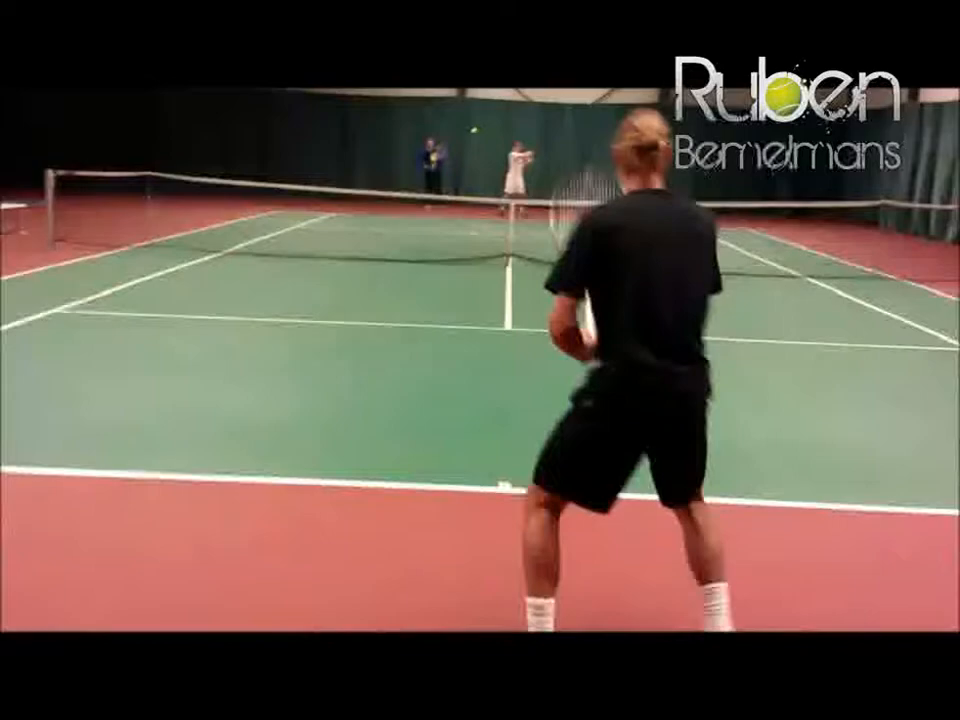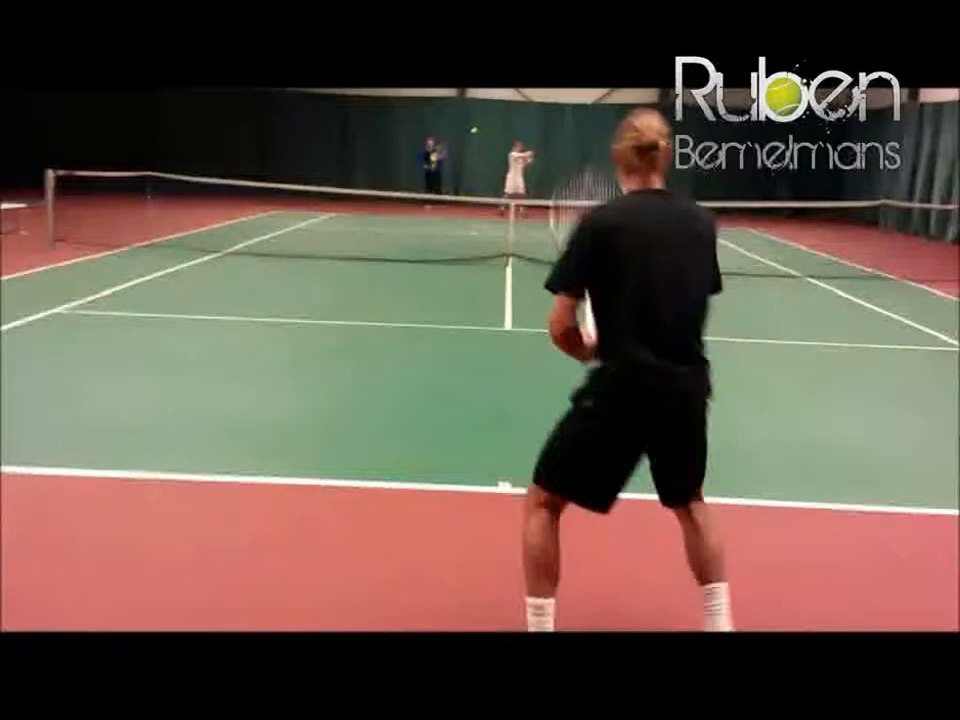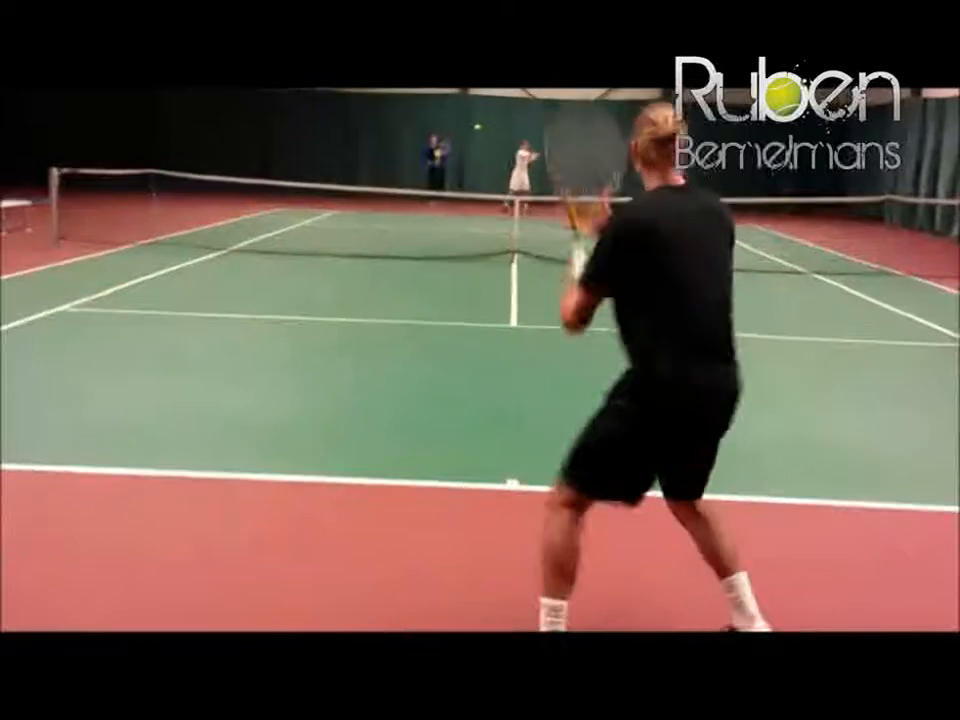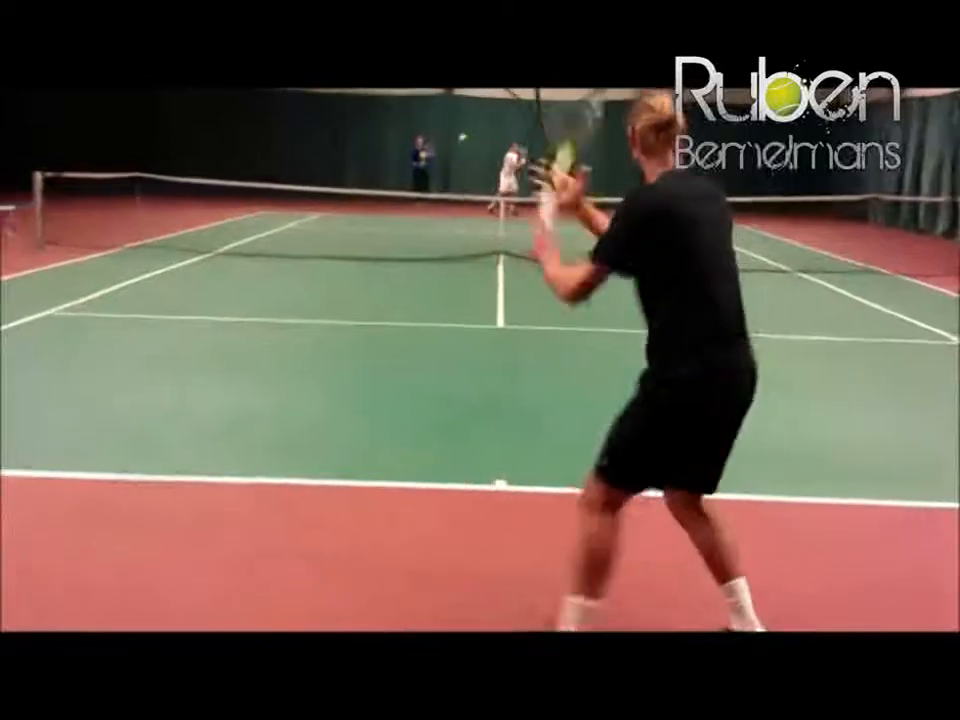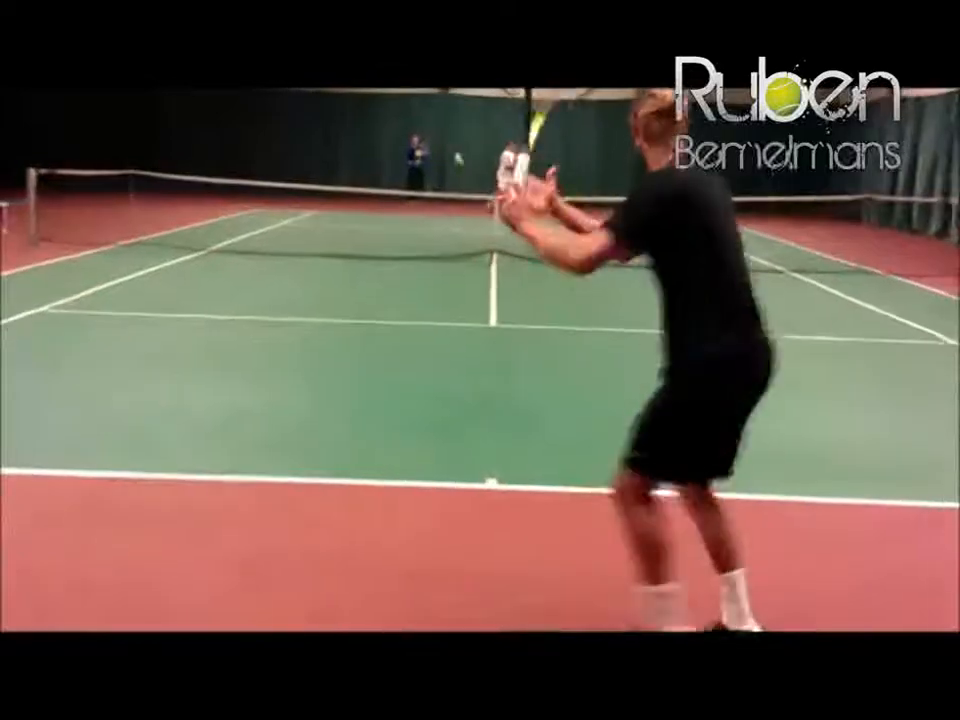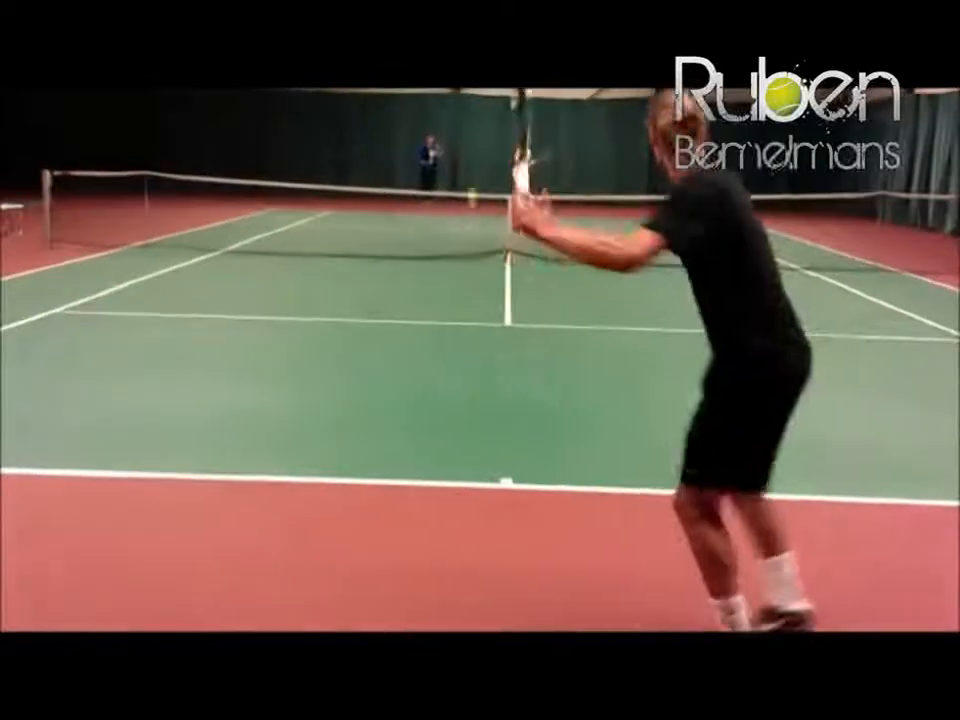
dt=0.1s
person 1, frame 1
left shoulder: (599, 223)
right shoulder: (701, 223)
left elbow: (560, 327)
left wrist: (591, 352)
left hip: (621, 390)
right hip: (686, 389)
left knee: (543, 502)
right knee: (689, 505)
left ankle: (541, 626)
right ankle: (720, 623)
person 1, frame 2
left shoulder: (600, 223)
right shoulder: (700, 223)
left elbow: (560, 328)
left wrist: (591, 351)
left hip: (621, 390)
right hip: (686, 388)
left knee: (543, 502)
right knee: (688, 505)
left ankle: (541, 626)
right ankle: (720, 624)
person 1, frame 3
left shoulder: (634, 217)
right shoulder: (715, 215)
left elbow: (574, 318)
left wrist: (576, 288)
left hip: (659, 392)
right hip: (718, 386)
left knee: (566, 502)
right knee: (686, 501)
left ankle: (551, 629)
right ankle: (752, 622)
person 1, frame 4
left shoulder: (648, 201)
right shoulder: (708, 195)
left elbow: (574, 287)
left wrist: (545, 251)
right wrist: (579, 207)
left hip: (684, 378)
right hip: (733, 375)
left knee: (600, 499)
right knee: (687, 500)
left ankle: (572, 629)
right ankle: (746, 624)
person 1, frame 5
left shoulder: (663, 188)
right shoulder: (700, 184)
left elbow: (581, 261)
right elbow: (613, 239)
left wrist: (526, 223)
right wrist: (556, 208)
left hip: (713, 363)
right hip: (743, 357)
left knee: (634, 489)
right knee: (693, 487)
left ankle: (664, 625)
right ankle: (740, 622)
person 1, frame 6
left shoulder: (697, 193)
right shoulder: (712, 187)
left elbow: (629, 255)
right elbow: (643, 241)
left wrist: (542, 229)
right wrist: (558, 227)
left hip: (753, 364)
right hip: (778, 356)
left knee: (695, 502)
right knee: (739, 486)
left ankle: (737, 626)
right ankle: (787, 605)
